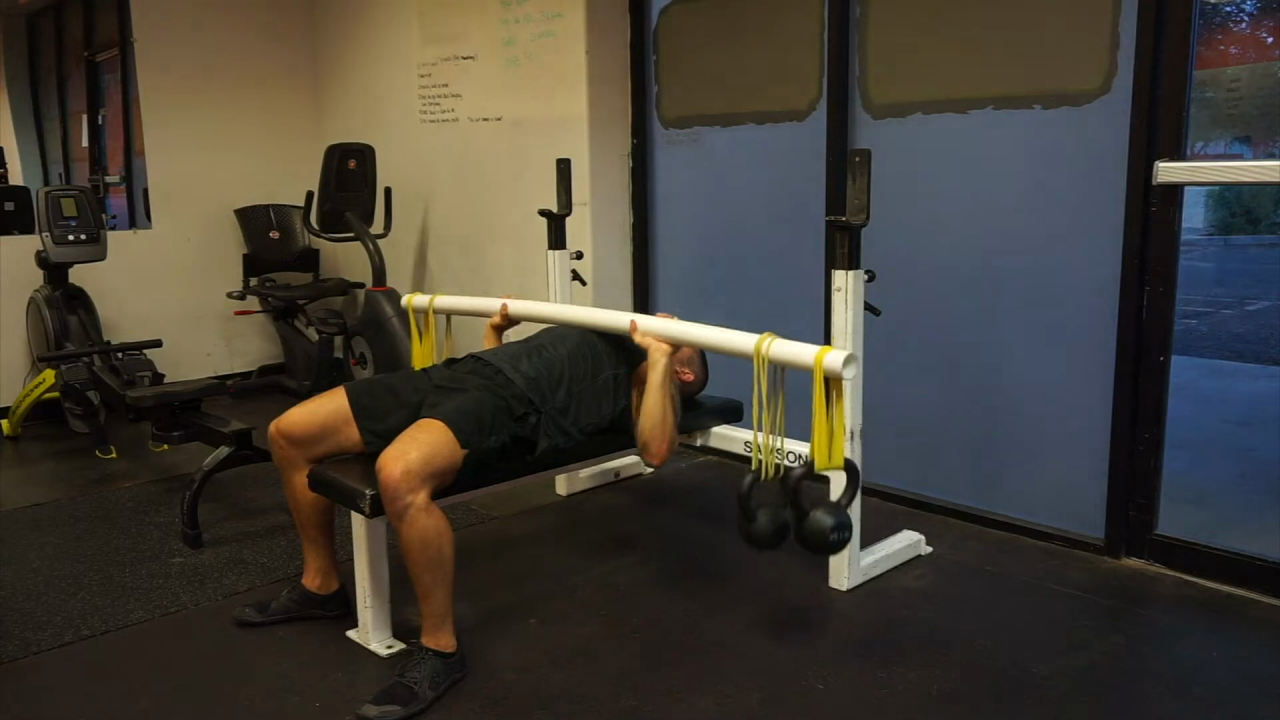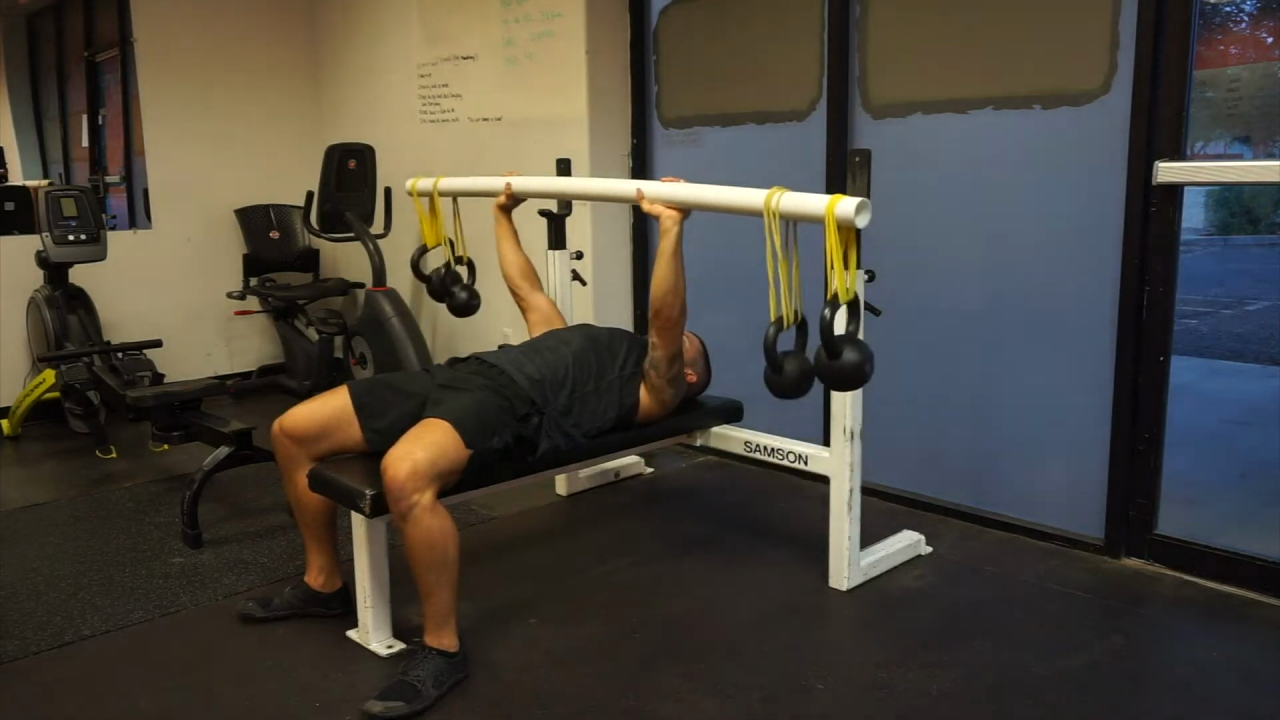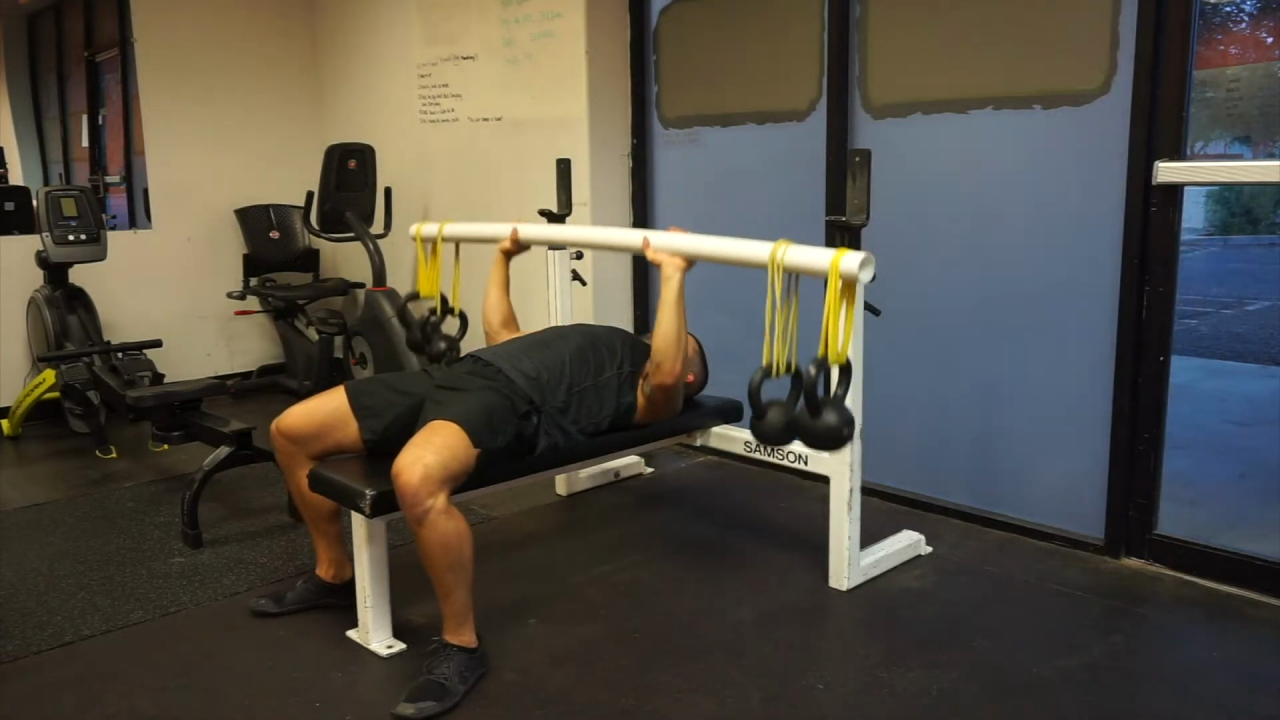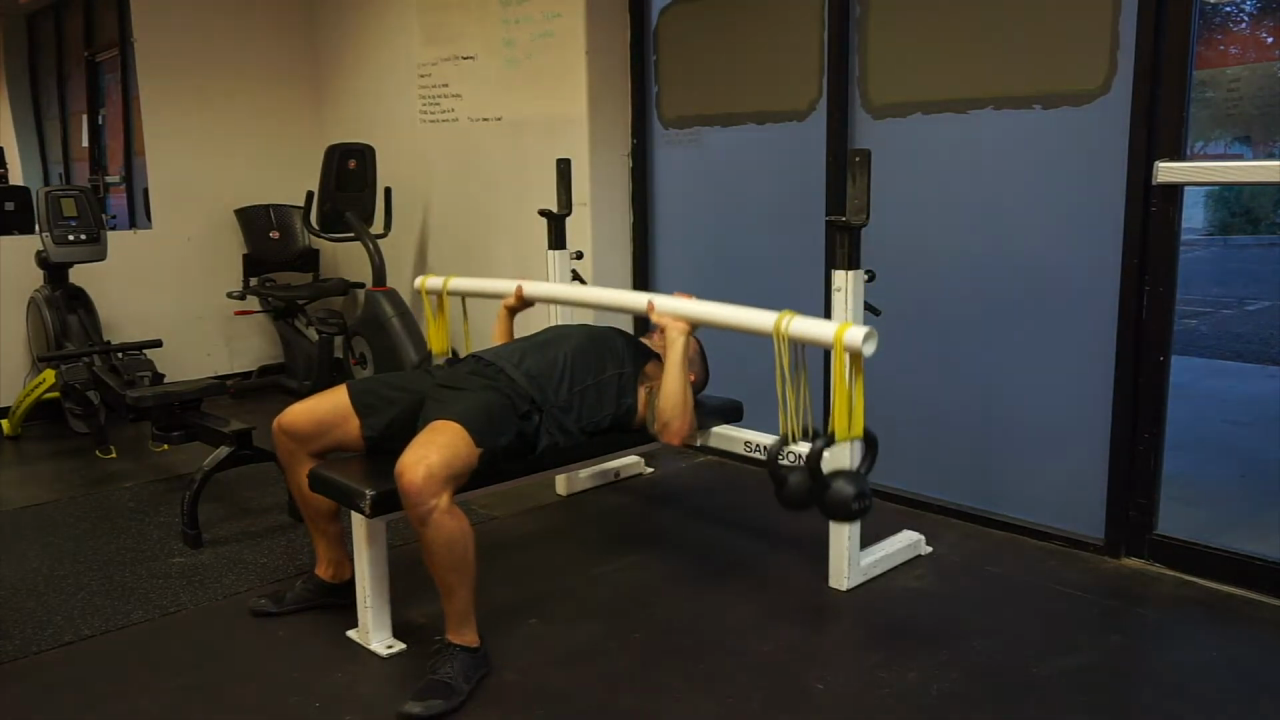
dt=1s
person 1, frame 1
left shoulder: (648, 378)
right shoulder: (601, 352)
left elbow: (656, 451)
left wrist: (658, 355)
right wrist: (494, 329)
left hip: (510, 402)
left knee: (401, 475)
right knee: (289, 433)
left ankle: (439, 650)
right ankle: (321, 586)
person 1, frame 2
left shoulder: (658, 386)
right shoulder: (594, 352)
left elbow: (666, 317)
right elbow: (527, 290)
left wrist: (670, 227)
right wrist: (503, 214)
left hip: (513, 402)
right hip: (461, 375)
left knee: (406, 474)
right knee: (292, 432)
left ankle: (441, 649)
right ankle: (322, 583)
person 1, frame 3
left shoulder: (653, 391)
right shoulder: (594, 353)
left elbow: (666, 376)
right elbow: (502, 336)
left wrist: (672, 275)
right wrist: (503, 259)
left hip: (511, 399)
left knee: (418, 481)
right knee: (290, 431)
left ankle: (461, 646)
right ankle: (334, 575)
person 1, frame 4
left shoulder: (652, 382)
right shoulder: (604, 353)
left elbow: (675, 430)
left wrist: (679, 331)
right wrist: (508, 311)
left hip: (512, 400)
left knee: (420, 478)
right knee: (292, 428)
left ankle: (463, 645)
right ankle: (334, 575)
